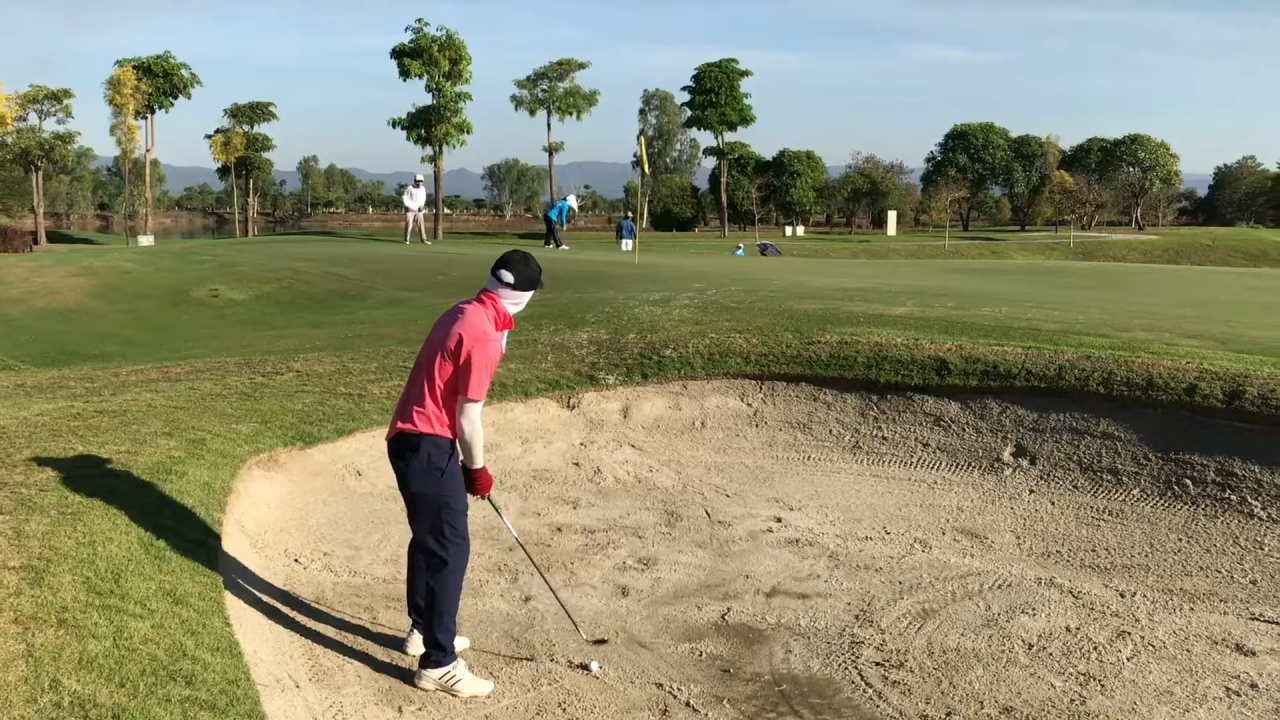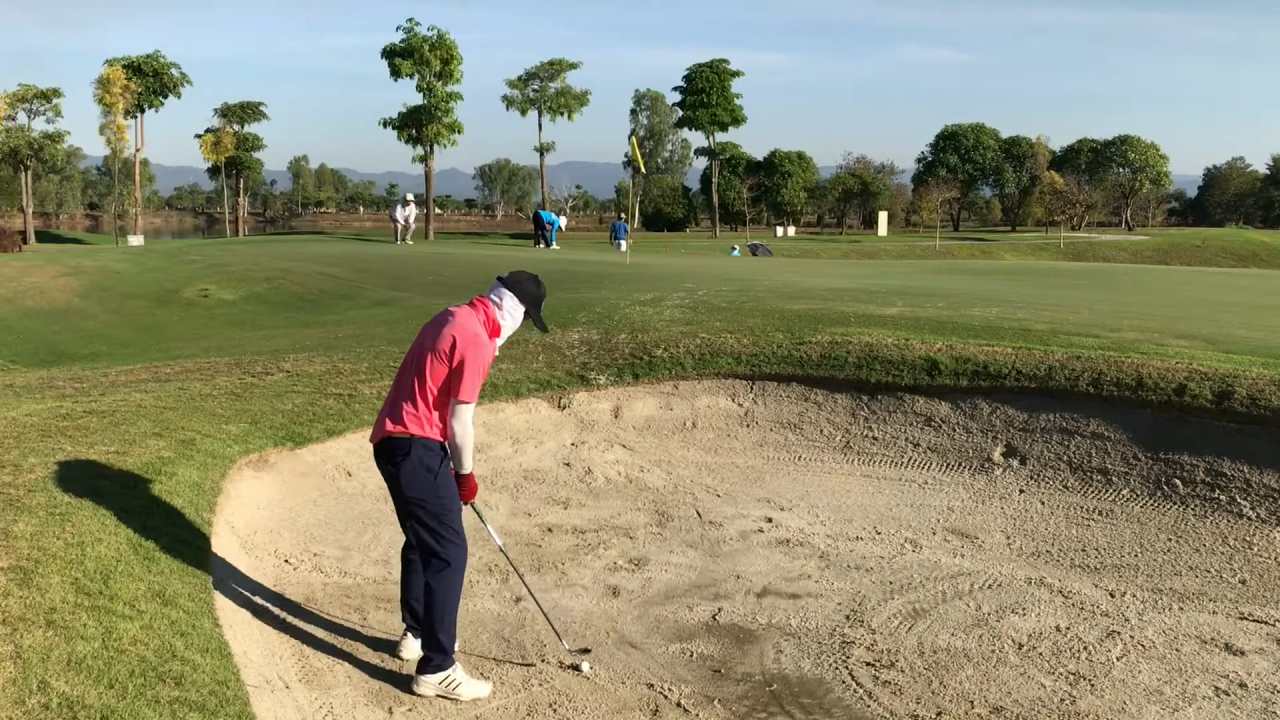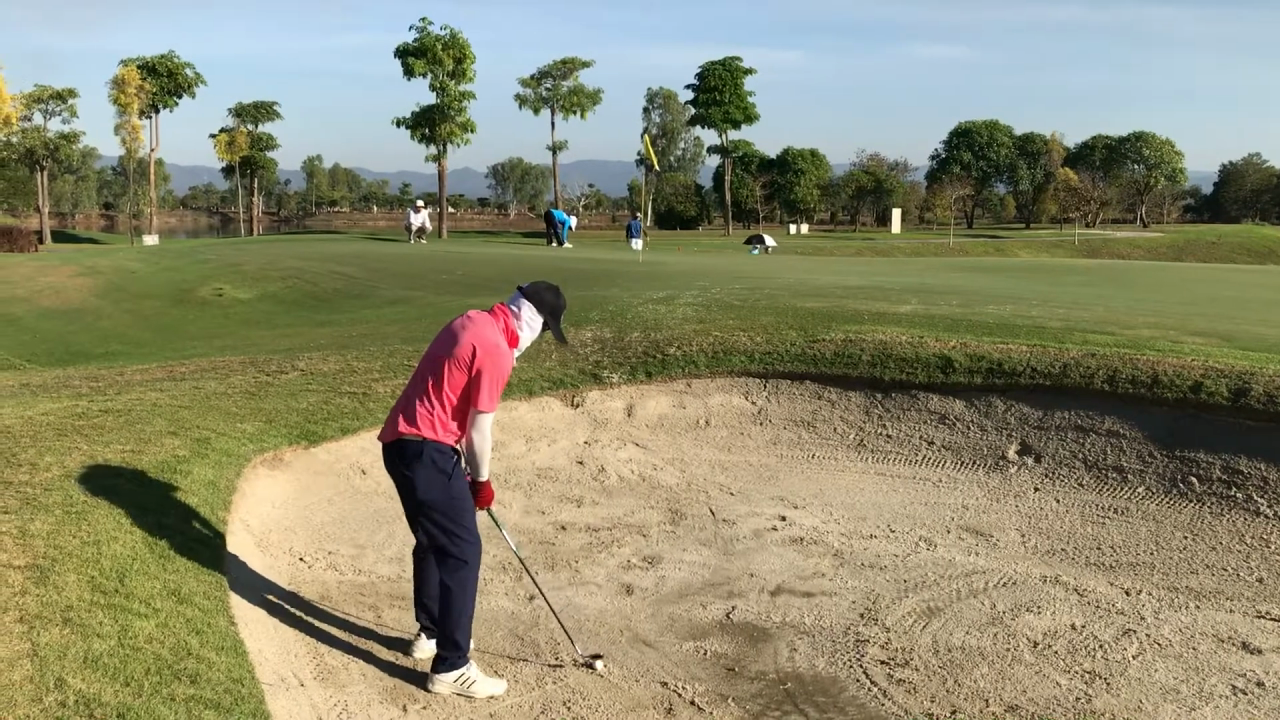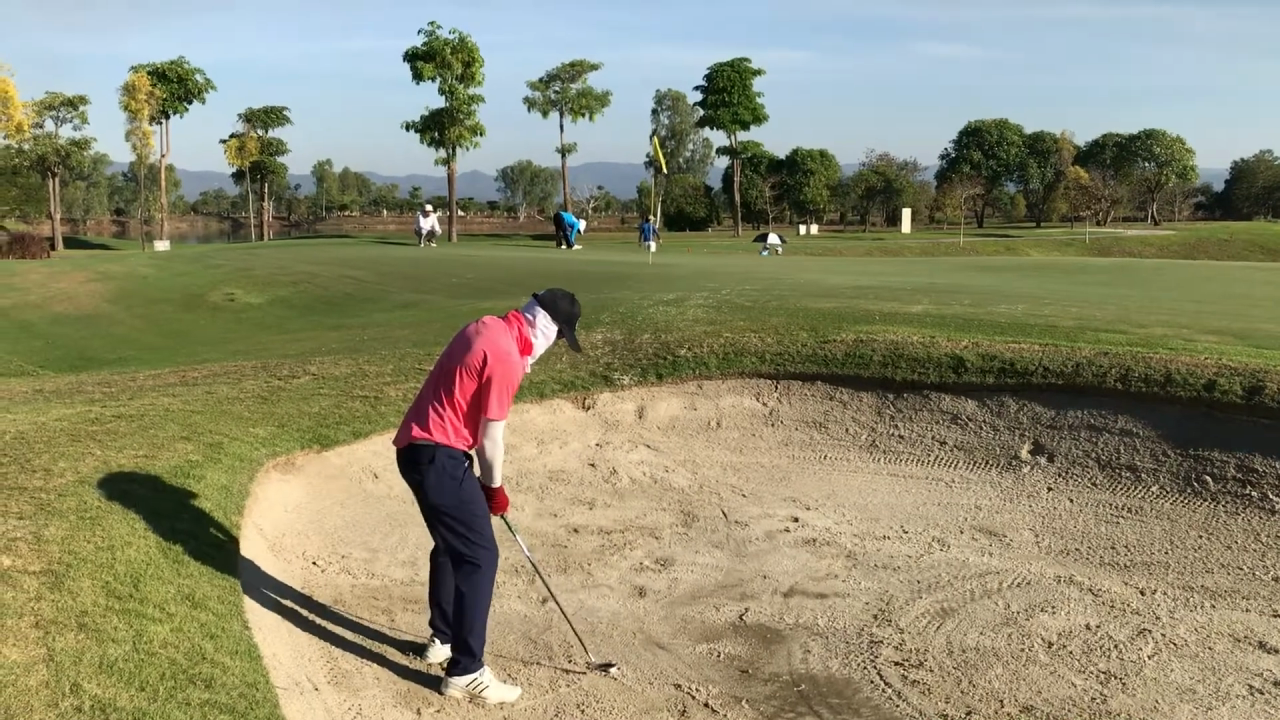
dt=0.7s
person 1, frame 1
left shoulder: (462, 313)
right shoulder: (483, 337)
right elbow: (467, 417)
left wrist: (469, 464)
right wrist: (478, 469)
left hip: (410, 438)
right hip: (428, 446)
left knee: (430, 540)
right knee: (450, 551)
left ankle: (423, 630)
right ankle: (438, 664)
person 1, frame 2
left shoulder: (452, 317)
right shoulder: (477, 341)
right elbow: (459, 420)
left wrist: (454, 468)
right wrist: (465, 474)
left hip: (391, 441)
right hip: (417, 449)
left knee: (421, 543)
right knee: (448, 554)
left ankle: (416, 634)
right ankle: (436, 669)
person 1, frame 3
left shoulder: (471, 321)
right shoulder: (496, 351)
right elbow: (478, 429)
left wrist: (468, 472)
right wrist: (481, 481)
left hip: (400, 442)
right hip: (428, 452)
left knee: (433, 542)
right knee: (463, 552)
left ankle: (430, 634)
right ankle: (451, 668)
person 1, frame 4
left shoulder: (487, 326)
right shoulder: (506, 358)
right elbow: (490, 435)
right wrist: (495, 488)
left hip: (416, 447)
right hip: (439, 457)
left knee: (451, 547)
right knee: (479, 557)
left ankle: (443, 639)
right ankle: (465, 672)
